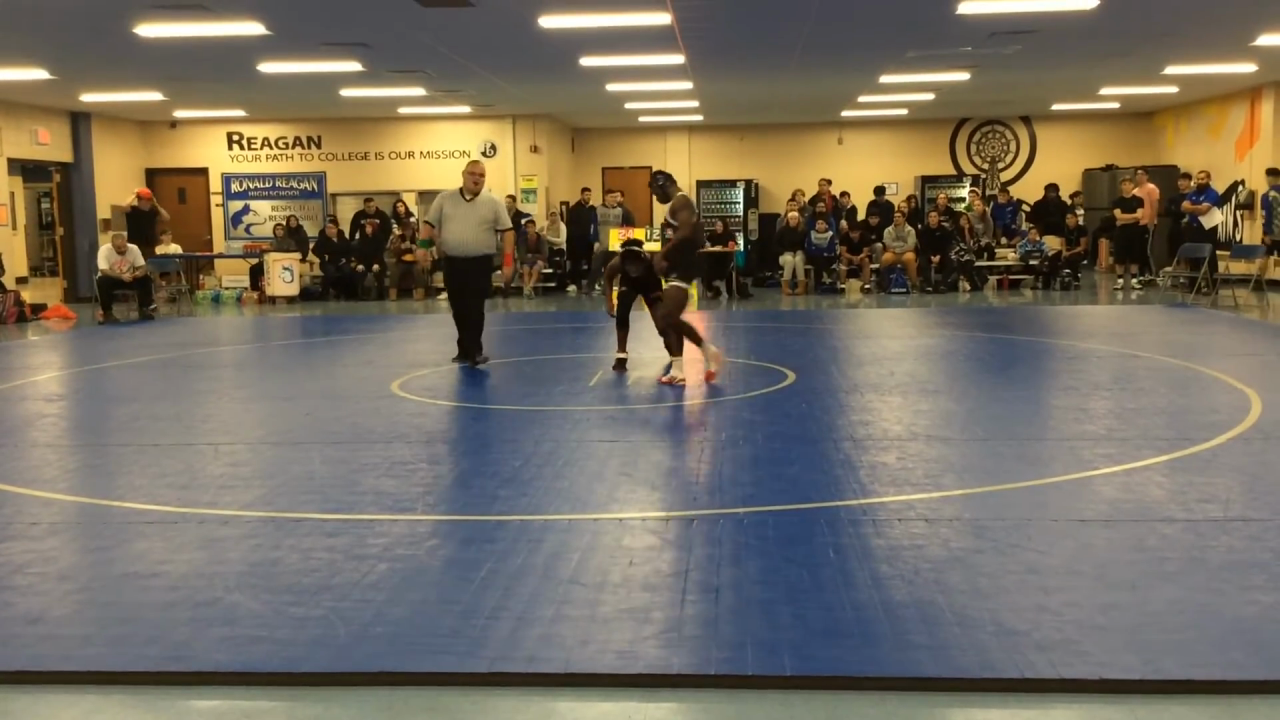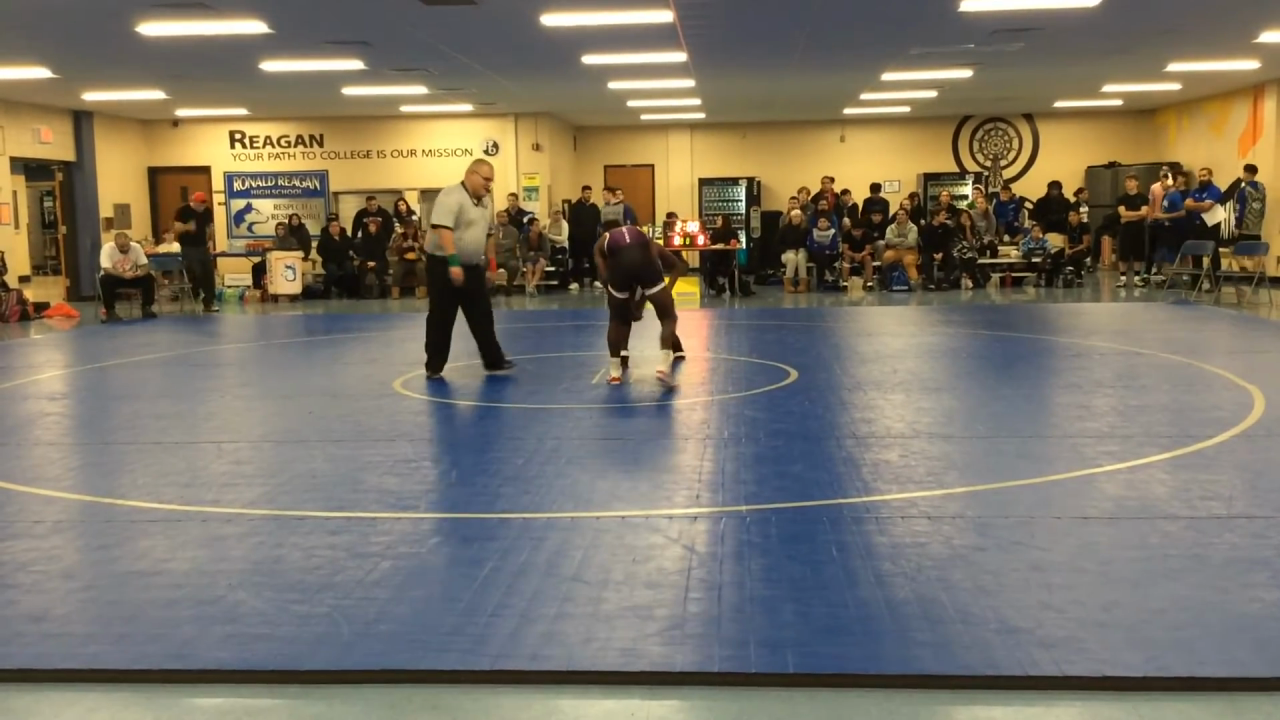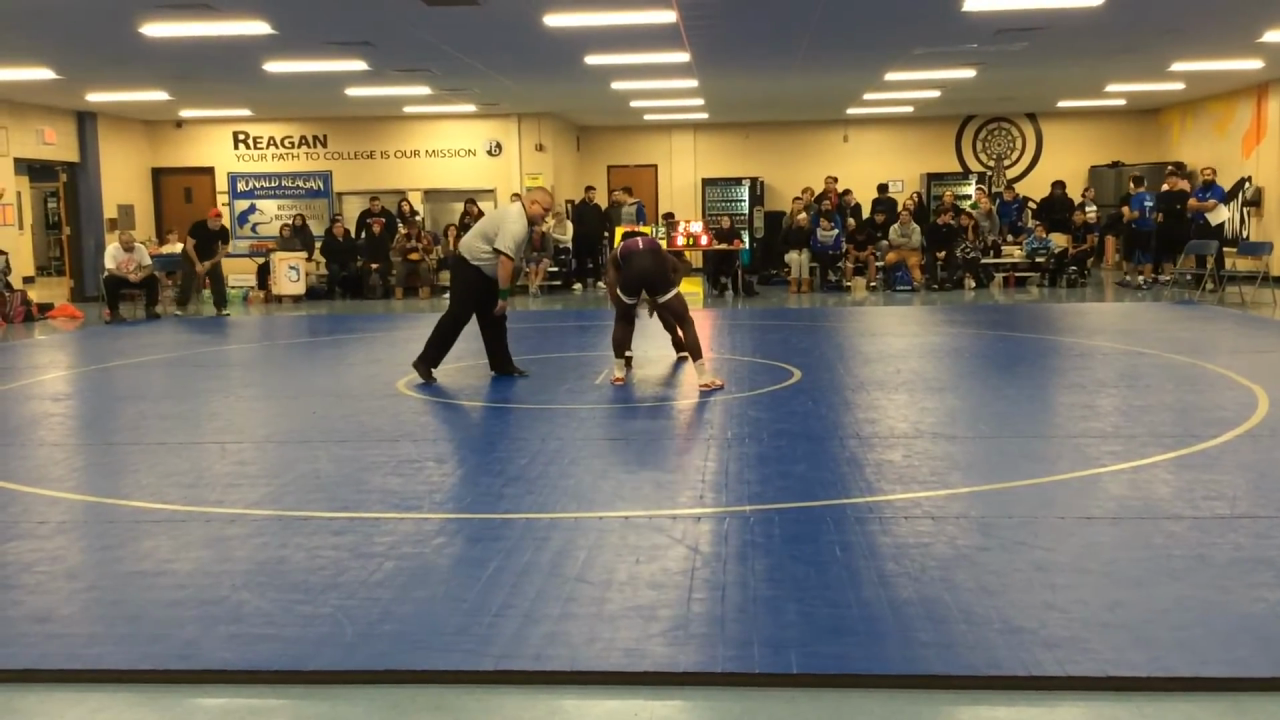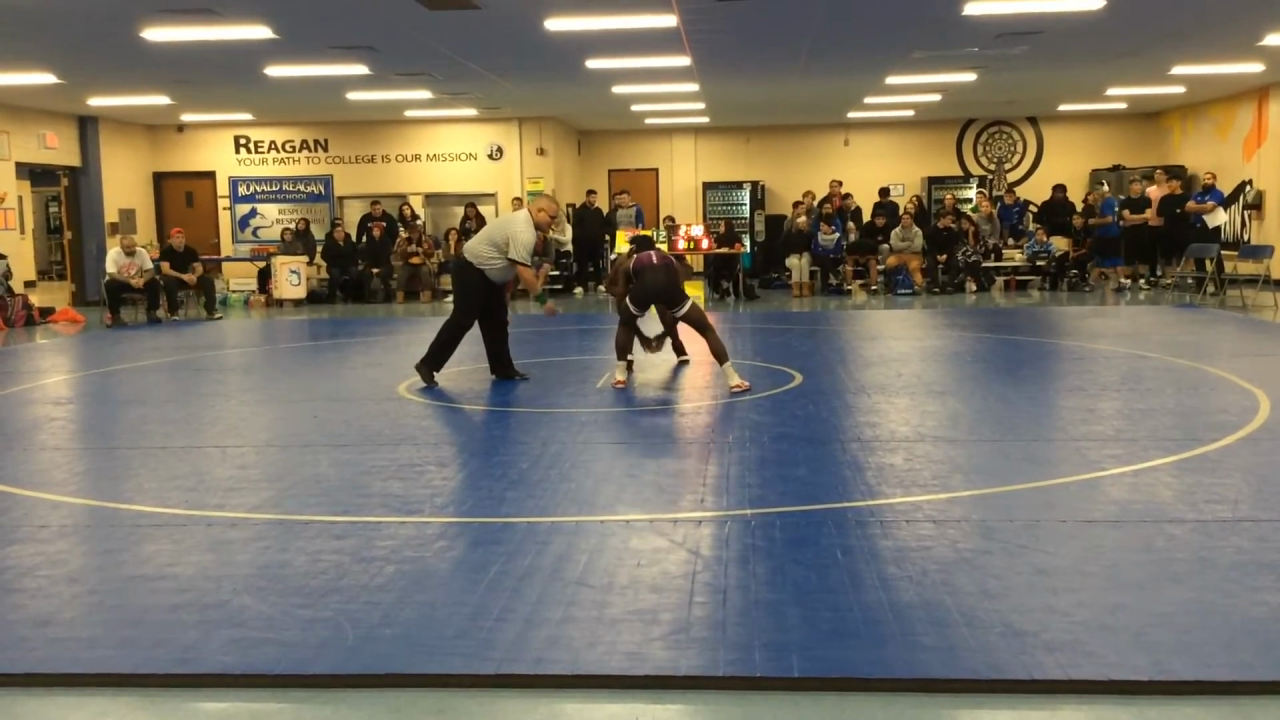
dt=1s
person 1, frame 1
left shoulder: (493, 203)
right shoulder: (445, 199)
left elbow: (507, 232)
right elbow: (430, 224)
left wrist: (508, 262)
left hip: (480, 263)
right hip: (453, 263)
left knee: (475, 308)
right knee: (459, 309)
left ankle: (475, 352)
right ankle: (465, 350)
person 1, frame 2
left shoulder: (486, 203)
right shoulder: (451, 197)
left elbow: (488, 236)
right elbow: (443, 229)
left wrist: (491, 267)
right wrist: (453, 263)
left hip: (472, 267)
right hip: (444, 266)
left knee: (482, 314)
right knee: (441, 318)
left ankle: (494, 360)
right ankle: (434, 366)
person 1, frame 3
left shoulder: (521, 217)
right shoulder: (515, 222)
left elbow: (509, 258)
right elbow: (505, 260)
left wrist: (502, 293)
right wrist: (503, 296)
left hip: (486, 271)
right hip: (469, 267)
left knee: (494, 319)
right knee: (457, 317)
left ankle: (503, 366)
right ankle: (425, 362)
person 1, frame 4
left shoulder: (524, 221)
right shoulder: (524, 230)
right elbow: (524, 271)
left wrist: (505, 290)
right wrist: (544, 300)
left hip: (488, 274)
right hip: (471, 271)
left knee: (497, 322)
right knee: (461, 321)
left ankle: (503, 369)
right ankle: (428, 364)
person 2, frame 1
left shoulder: (680, 201)
right shoulder: (679, 202)
left elbow: (686, 232)
right elbow: (697, 238)
left wrist: (663, 252)
right wrist: (666, 256)
left hip: (682, 265)
right hip: (678, 264)
left knee: (669, 318)
right knee: (666, 319)
left ankle: (710, 353)
right ankle: (677, 371)
person 2, frame 2
left shoulder: (601, 242)
right shoulder: (639, 232)
left elbow: (605, 275)
left wrist: (630, 303)
left hip: (621, 264)
right hip: (645, 261)
left knee: (617, 320)
right knee: (668, 316)
left ankle: (615, 373)
right ankle: (664, 367)
person 2, frame 3
left shoulder: (617, 252)
right shoulder: (655, 244)
left elbow: (612, 289)
right elbow: (678, 270)
left wrist: (626, 309)
left hip: (630, 272)
right hip: (656, 270)
left knee: (622, 321)
right knee: (686, 322)
left ankle: (618, 374)
right ankle: (704, 379)
person 2, frame 4
left shoulder: (627, 264)
right shoulder: (667, 258)
left wrist: (641, 336)
right wrist: (664, 335)
left hip: (643, 287)
right hip: (668, 286)
left knee: (625, 325)
right knee: (707, 330)
left ankle: (620, 377)
right ankle: (733, 380)
